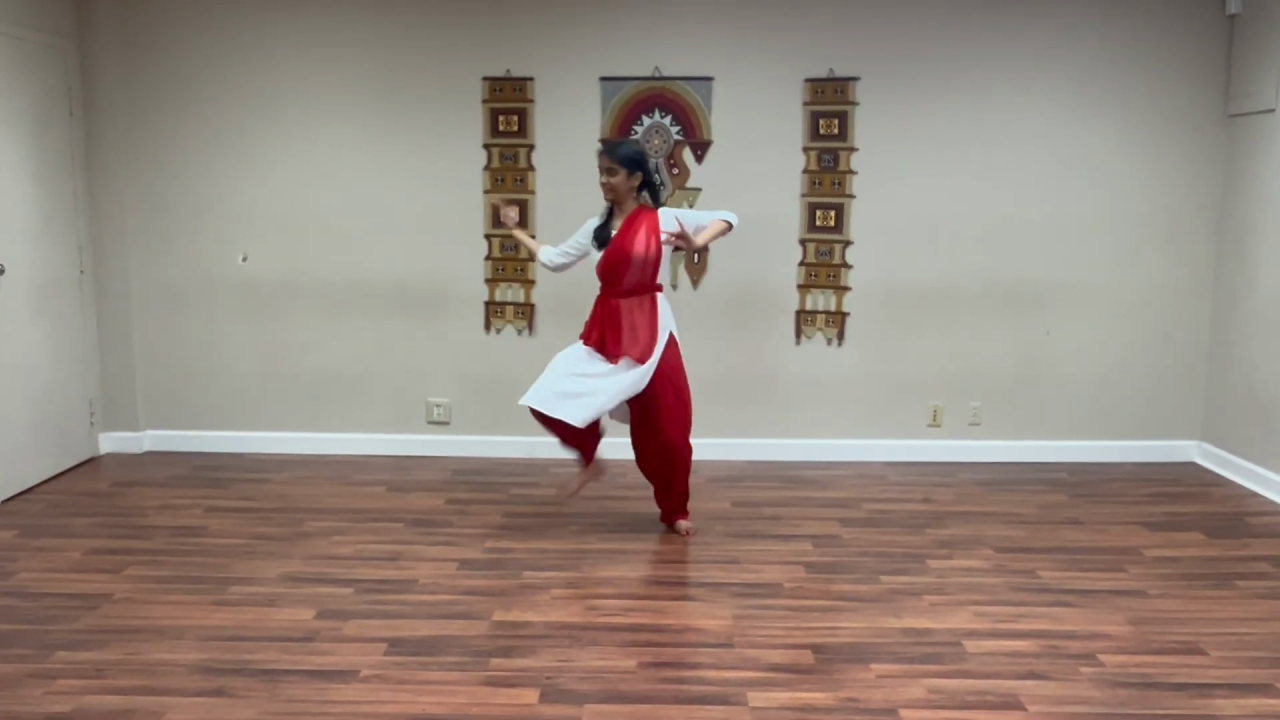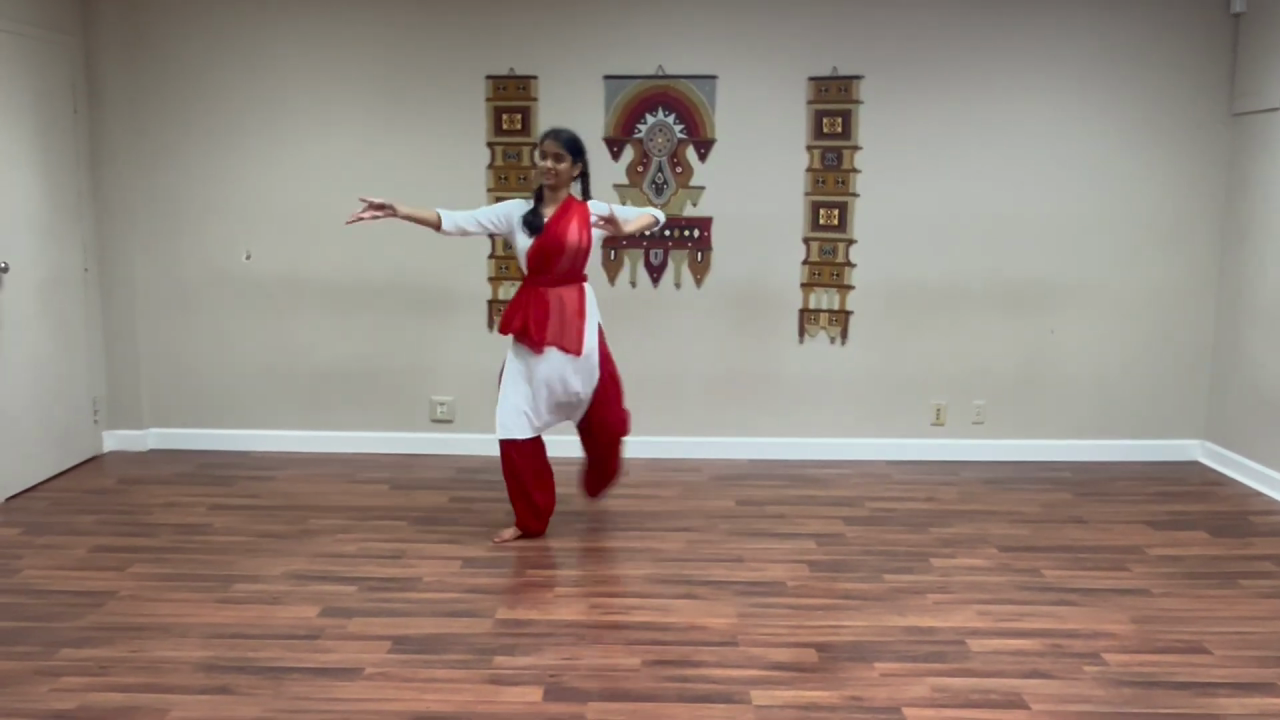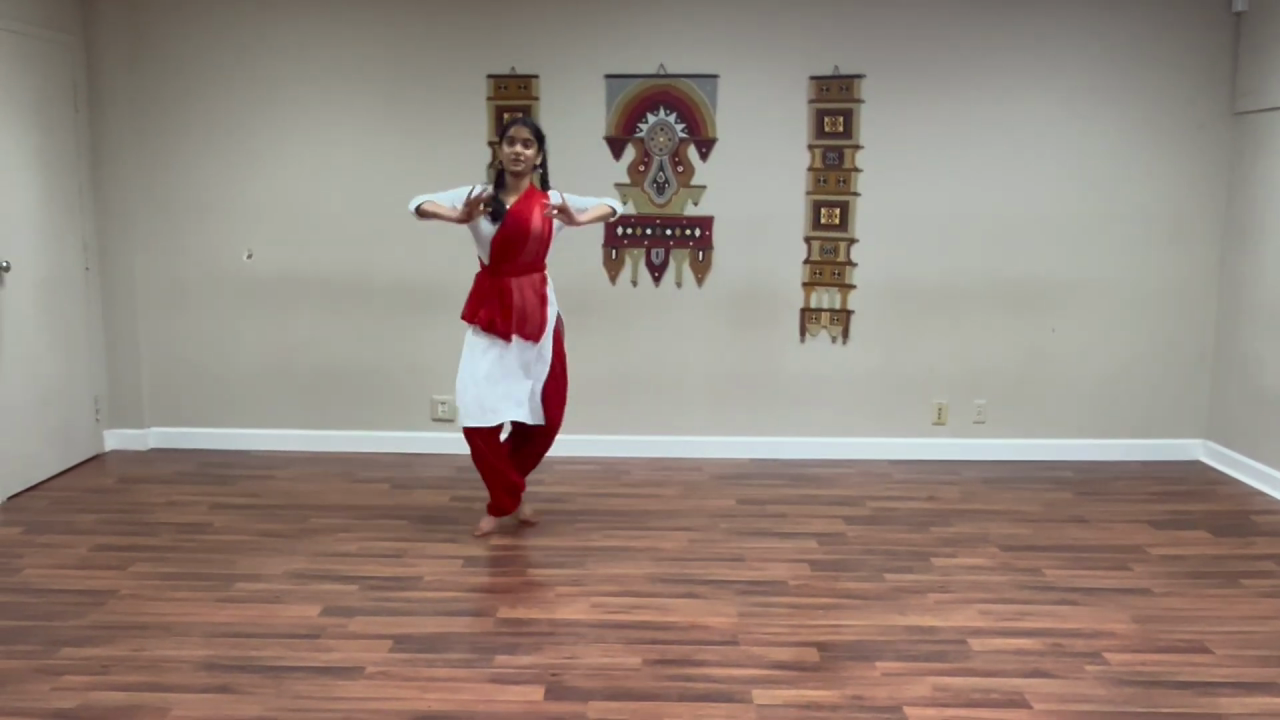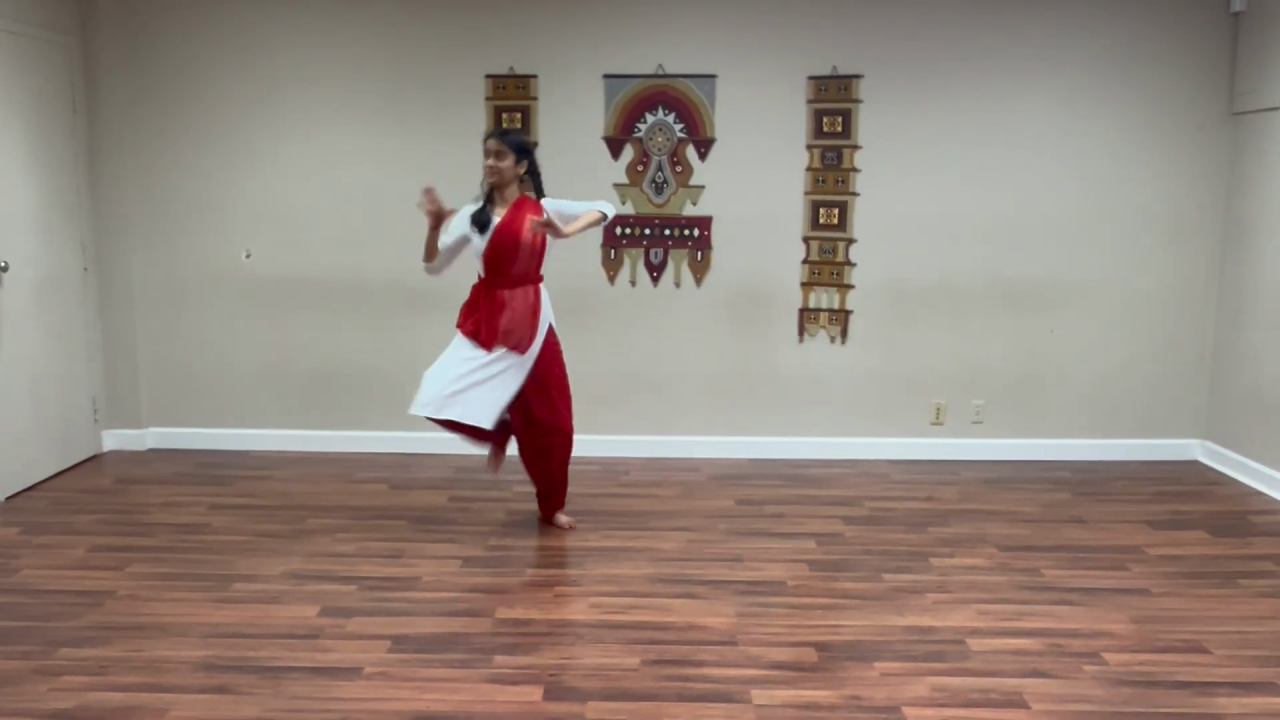
dt=0.4s
person 1, frame 1
left shoulder: (665, 219)
right shoulder: (596, 228)
left elbow: (727, 218)
right elbow: (554, 259)
left wrist: (697, 242)
right wrist: (516, 231)
left hip: (651, 332)
right hip: (604, 331)
left knee: (668, 431)
right knee: (548, 399)
left ankle: (675, 511)
right ankle: (589, 460)
person 1, frame 2
left shoulder: (594, 212)
right shoulder: (516, 212)
left elbow: (654, 215)
right elbow: (452, 221)
left wrist: (626, 231)
right wrist: (395, 211)
left hip: (577, 322)
right hip: (531, 325)
left knee: (603, 418)
right knee: (516, 422)
left ankle: (596, 483)
right ankle: (530, 518)
person 1, frame 3
left shoulder: (553, 201)
right shoulder: (478, 198)
left elbow: (614, 206)
right elbow: (419, 205)
left wrist: (578, 219)
right wrist: (456, 217)
left hip: (537, 311)
right hip: (490, 311)
left knee: (544, 414)
right knee: (478, 410)
left ankle: (507, 492)
right ankle: (505, 499)
person 1, frame 4
left shoulder: (546, 210)
right shoulder: (472, 215)
left elbow: (603, 210)
right elbow: (433, 266)
left wrist: (564, 232)
right wrist: (435, 224)
left hip: (530, 321)
right hip: (483, 321)
left knee: (548, 422)
right knee: (440, 399)
left ankle: (552, 506)
right ankle: (498, 431)
